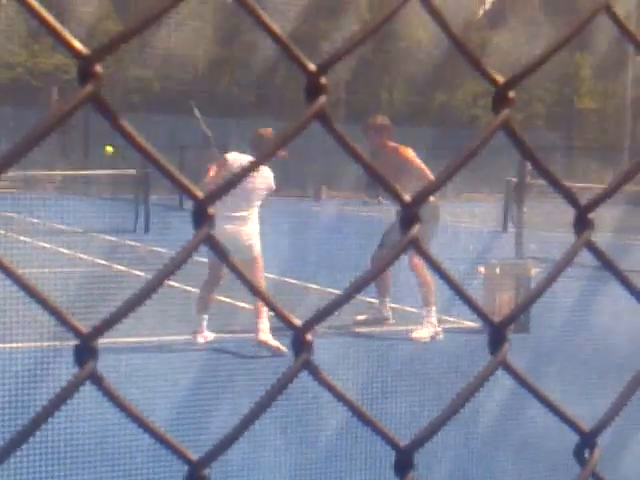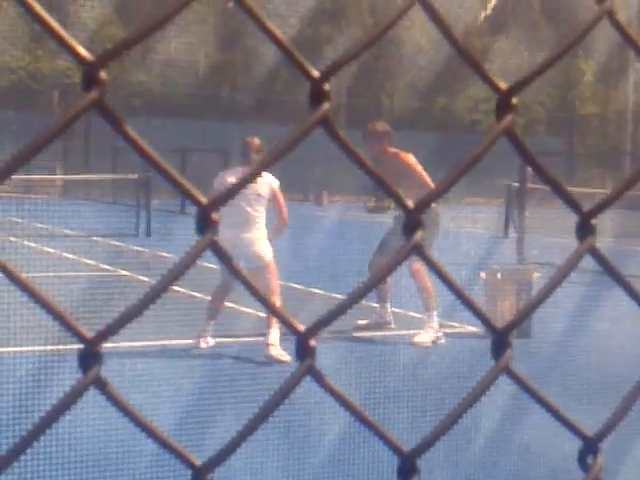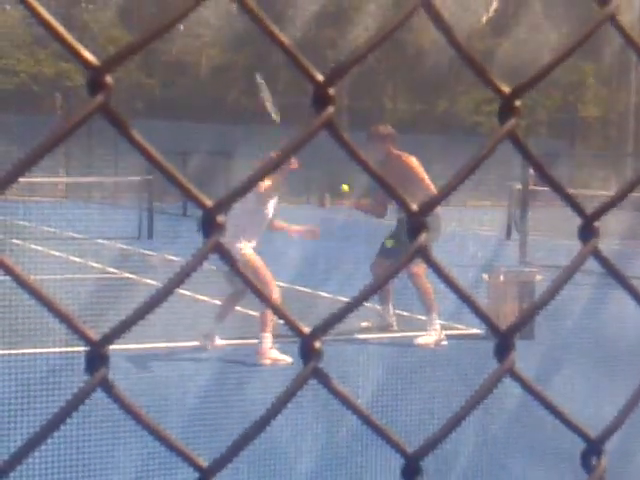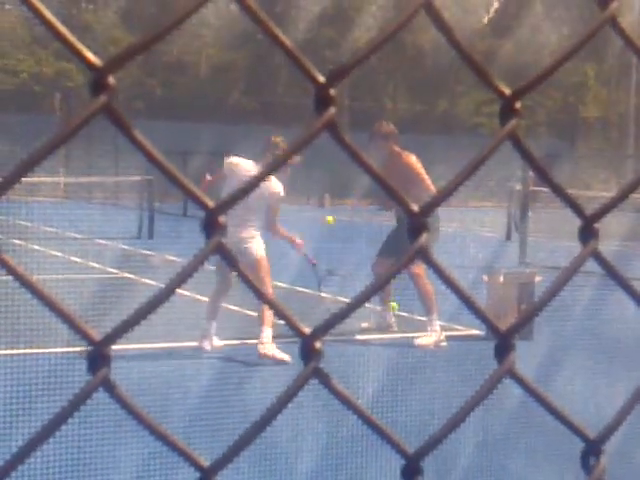
dt=0.3s
person 1, frame 1
left shoulder: (402, 154)
right shoulder: (377, 160)
left elbow: (430, 182)
left wrist: (407, 194)
left hip: (424, 210)
left knee: (415, 261)
right knee: (378, 258)
left ankle: (431, 322)
right ankle: (383, 310)
person 1, frame 2
left shoulder: (403, 159)
right shoulder: (379, 167)
left elbow: (430, 189)
left wrist: (406, 200)
left hip: (424, 217)
right hip: (404, 219)
left knee: (415, 266)
right knee: (376, 264)
left ankle: (433, 326)
right ankle: (384, 315)
person 1, frame 3
left shoulder: (406, 161)
right shoulder: (383, 170)
left elbow: (432, 193)
right elbow: (379, 211)
left wrist: (407, 201)
right wrist: (356, 202)
left hip: (424, 220)
right hip: (406, 222)
left knee: (415, 270)
right knee: (378, 267)
left ankle: (435, 328)
right ankle: (387, 317)
person 1, frame 4
left shoulder: (406, 160)
right shoulder: (385, 166)
left elbow: (430, 192)
right elbow: (387, 201)
right wrist: (383, 200)
right hip: (405, 221)
left knee: (415, 270)
right knee: (379, 267)
left ankle: (435, 329)
right ankle: (387, 318)
person 2, frame 1
left shoulder: (230, 159)
right shoulder: (268, 177)
left elbow: (209, 188)
left wrist: (212, 170)
left hip: (218, 231)
right hip: (246, 237)
left knee: (213, 279)
right knee: (259, 288)
left ankle: (202, 329)
right ankle: (264, 333)
person 2, frame 2
left shoulder: (222, 178)
right shoulder: (269, 181)
left elbow: (215, 212)
right elbow: (283, 220)
right wrist: (274, 233)
left hip: (228, 241)
right hip: (255, 244)
left knee: (224, 286)
right knee: (273, 293)
left ankle: (206, 335)
right ankle: (273, 344)
person 2, frame 3
left shoulder: (265, 186)
right shoulder: (263, 182)
left elbow: (268, 222)
right elbow: (266, 195)
left wrist: (298, 230)
right wrist: (282, 174)
left hip: (227, 245)
right hip: (236, 245)
left knee: (240, 290)
right knee: (272, 293)
left ankle: (212, 335)
right ankle: (266, 349)
person 2, frame 4
left shoulder: (233, 163)
right shoulder: (276, 187)
right elbow: (272, 227)
right wrist: (292, 239)
right hip: (247, 241)
left knee: (222, 287)
right knee: (265, 294)
left ankle: (209, 336)
right ankle: (265, 342)
